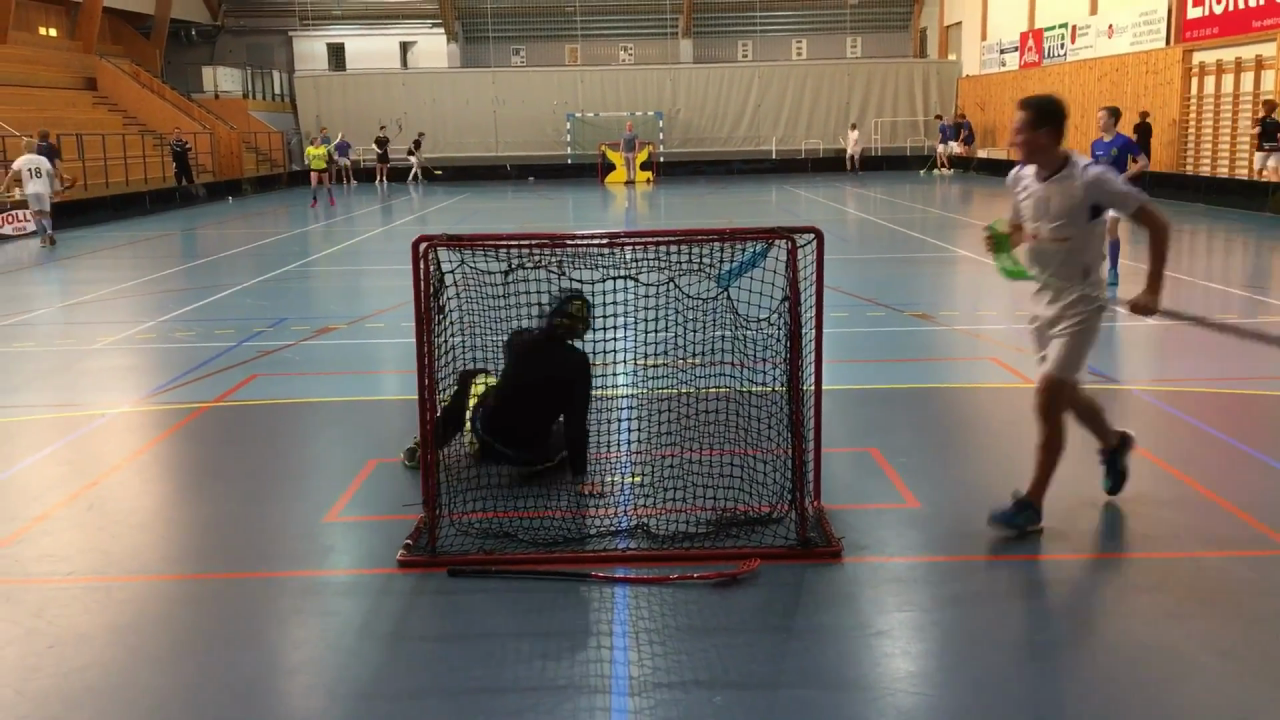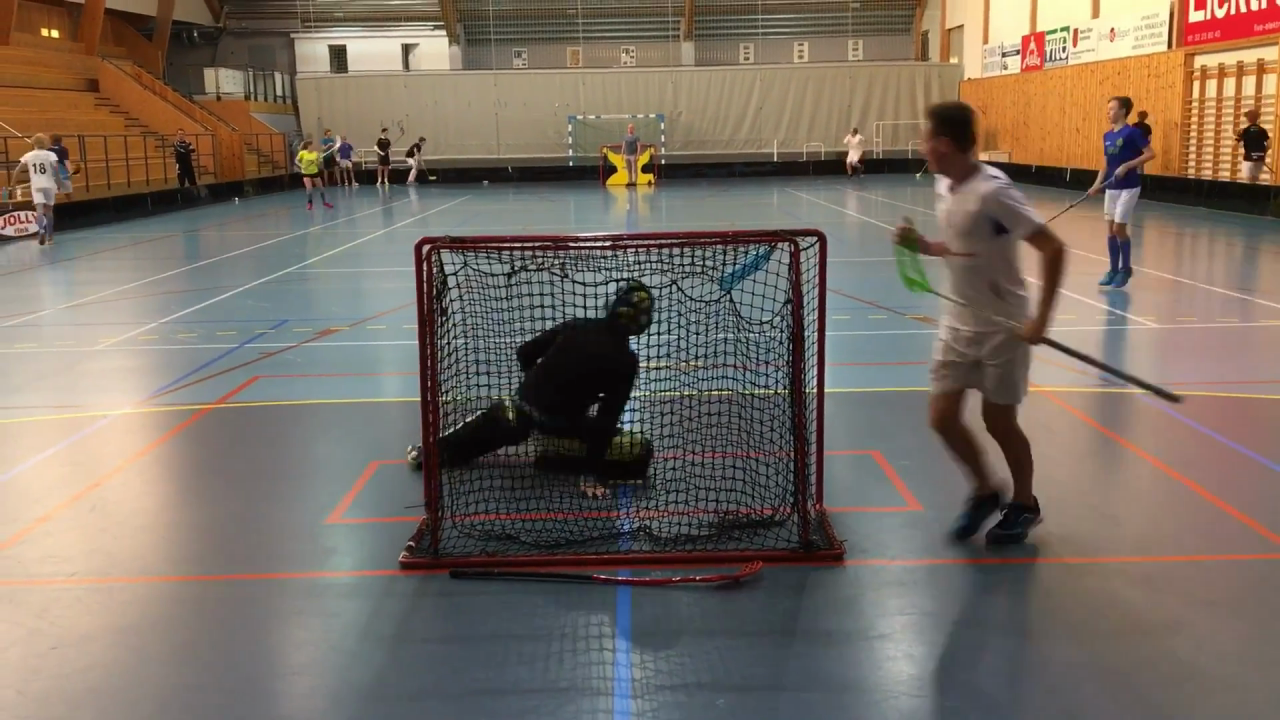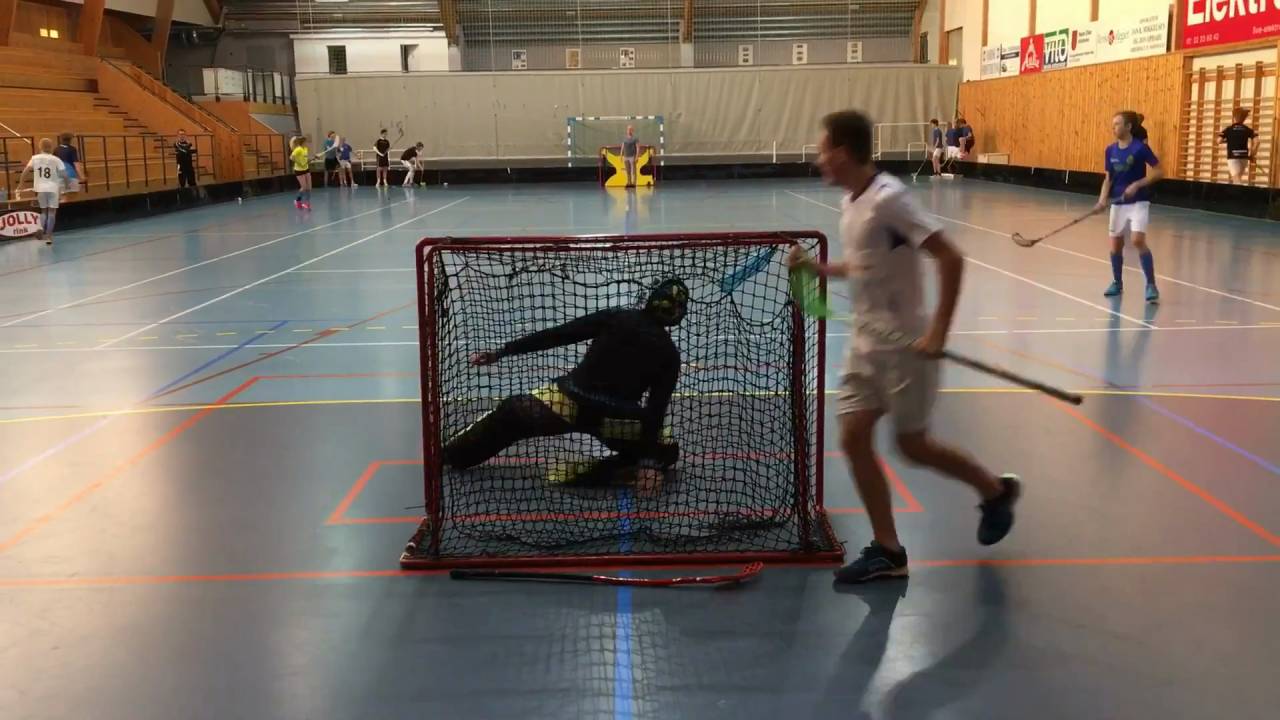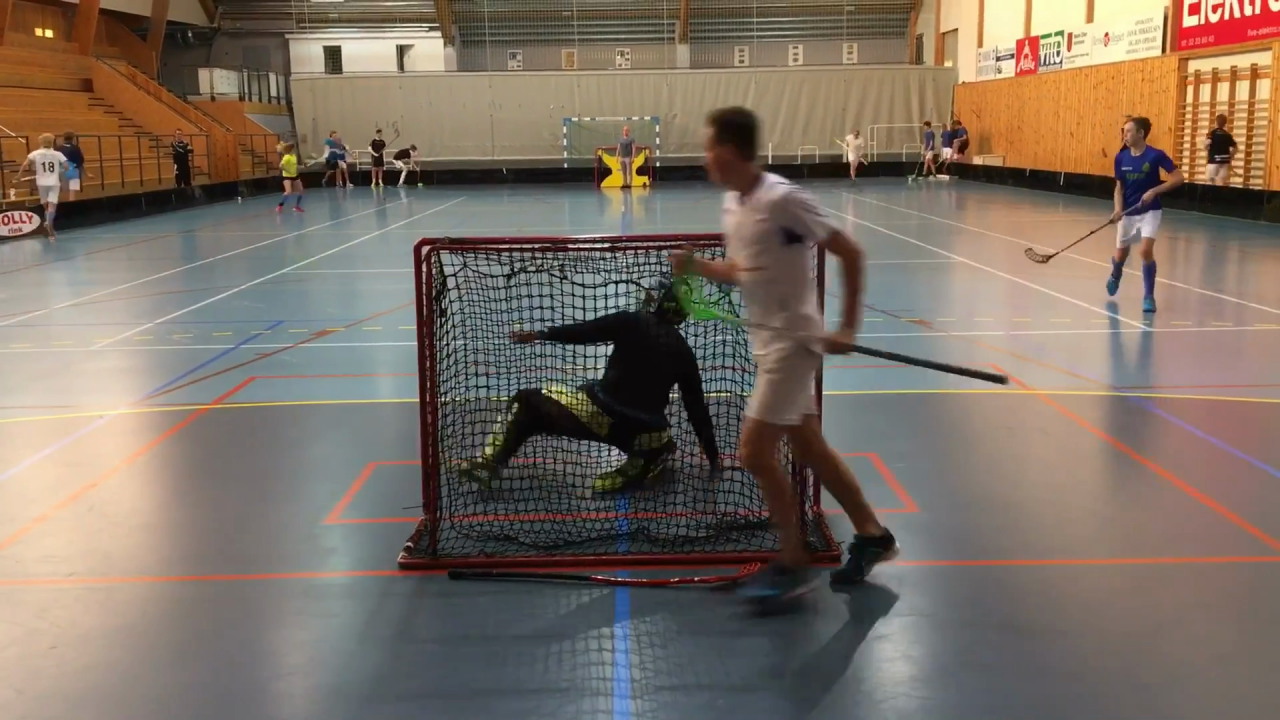
dt=0.1s
person 1, frame 1
left shoulder: (1093, 178)
right shoulder: (1020, 178)
left elbow: (1157, 224)
left wrist: (1152, 290)
right wrist: (1004, 244)
left hip: (1078, 304)
right hip: (1044, 301)
left knee: (1048, 395)
right knee: (1064, 394)
left ankle: (1031, 504)
right ankle: (1114, 441)
person 1, frame 2
left shoulder: (994, 190)
right shoulder: (947, 188)
left elbow: (1053, 249)
left wrist: (1042, 317)
right wrist: (917, 243)
left hip: (1002, 323)
right hip: (960, 320)
left knee: (999, 419)
right knee: (941, 416)
left ankle: (1025, 504)
right ankle: (986, 491)
person 1, frame 3
left shoulder: (890, 198)
right shoulder: (851, 202)
left elbow: (952, 259)
left wrist: (938, 332)
right wrist: (816, 267)
left hip: (907, 343)
right hip: (866, 342)
left knee: (912, 447)
right knee: (853, 441)
left ankle: (996, 492)
right ankle: (887, 550)
person 1, frame 4
left shoulder: (783, 197)
right shoulder: (734, 203)
left elbow: (851, 254)
left wrist: (847, 326)
right wrist: (697, 266)
left hip: (794, 340)
right hip: (768, 340)
left knee: (755, 449)
right knee: (809, 446)
left ankle: (791, 565)
right ankle: (870, 535)
person 2, frame 1
left shoulder: (521, 341)
right shoulder: (577, 362)
right elbow: (577, 422)
right wrist: (580, 474)
left hip: (488, 438)
right hip: (534, 459)
left knee: (471, 379)
left ankle: (422, 450)
person 2, frame 2
left shoulder: (577, 327)
right shoulder: (625, 360)
left elbow: (524, 352)
right elbow: (608, 417)
left wrist: (530, 377)
right wrist: (593, 477)
left hip: (525, 412)
right hip: (567, 429)
left knee: (491, 422)
person 2, frame 3
left shoulder: (615, 316)
right shoulder: (668, 351)
left elbow: (559, 334)
right elbow: (658, 407)
left wrist: (500, 352)
right wrist: (649, 461)
left hip: (572, 401)
right hip: (619, 419)
left knee: (511, 413)
right knee: (666, 452)
left ankle: (448, 454)
person 2, frame 4
left shoulder: (632, 321)
right shoulder: (683, 352)
left elbow: (585, 331)
right elbow: (697, 407)
left wrist: (541, 334)
right wrist: (713, 458)
left hip: (598, 410)
right hip: (644, 433)
left knee: (528, 403)
right knee: (663, 449)
left ankle: (490, 464)
right ankle: (637, 469)
person 3, frame 1
left shoulder: (1125, 141)
right shoulder: (1096, 145)
left elbow: (1144, 163)
left wrist: (1125, 177)
left knee: (1111, 228)
right knee: (1108, 229)
left ankle: (1113, 270)
right ankle: (1112, 268)
person 3, frame 2
left shoulder: (1132, 132)
right shoulder: (1107, 135)
left elbow: (1150, 154)
left wrist: (1126, 166)
right wrist: (1097, 184)
left hip: (1128, 187)
right hip: (1111, 188)
left knee: (1119, 229)
right knee: (1111, 230)
left ankle: (1125, 268)
right ankle: (1113, 270)
person 3, frame 3
left shoulder: (1141, 148)
right shoulder: (1110, 150)
left elbow: (1159, 172)
left wrist: (1137, 185)
right wrist: (1102, 199)
left hip: (1139, 202)
right hip: (1118, 204)
left knee: (1139, 241)
right knee: (1116, 245)
left ankle: (1151, 285)
right ankle: (1117, 282)
person 3, frame 4
left shoulder: (1156, 155)
right shoulder: (1121, 158)
left elbow: (1178, 177)
left wrist: (1154, 191)
right wrist: (1118, 209)
left hip: (1151, 211)
right hip: (1130, 213)
left knee: (1146, 251)
right knee: (1120, 255)
left ankle: (1149, 296)
right ankle: (1115, 277)
